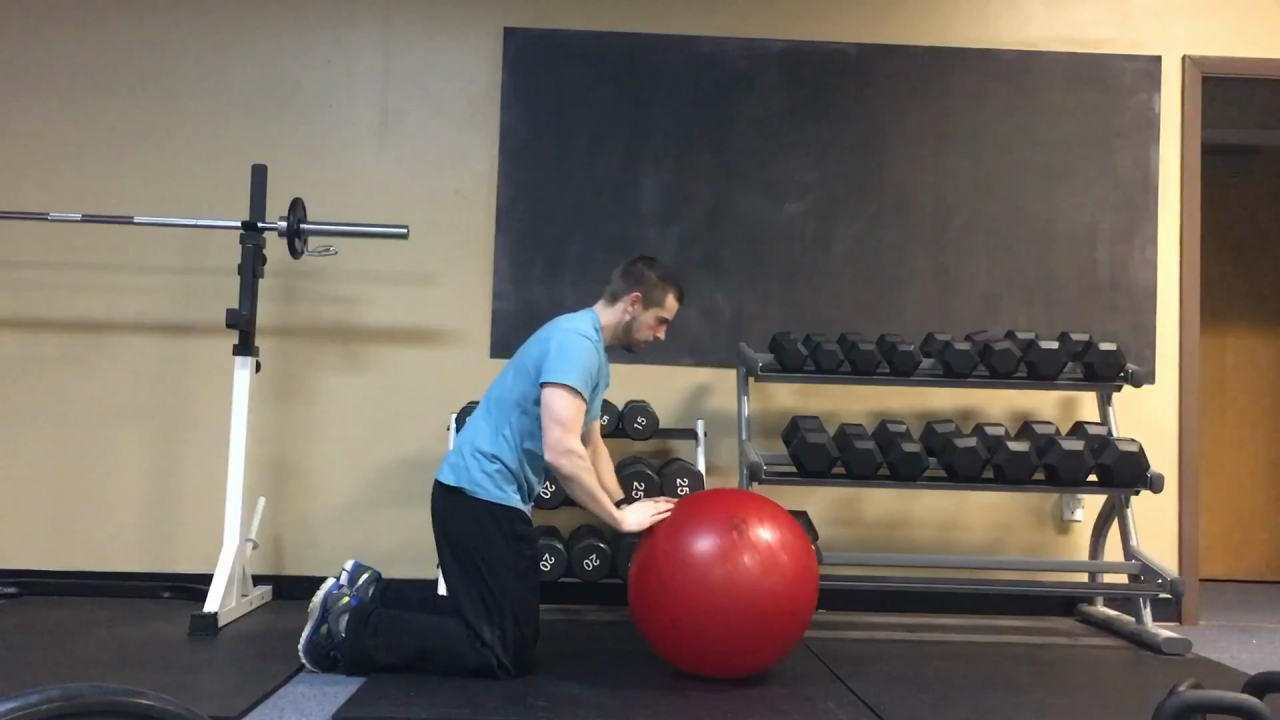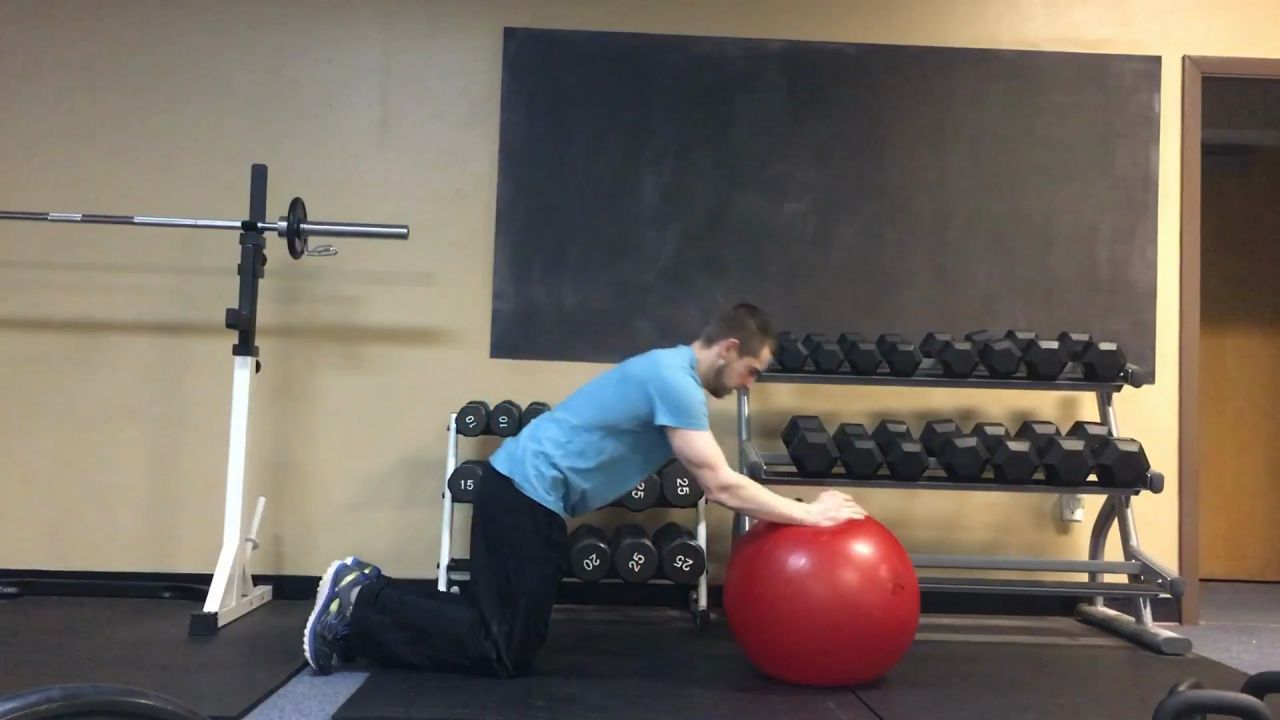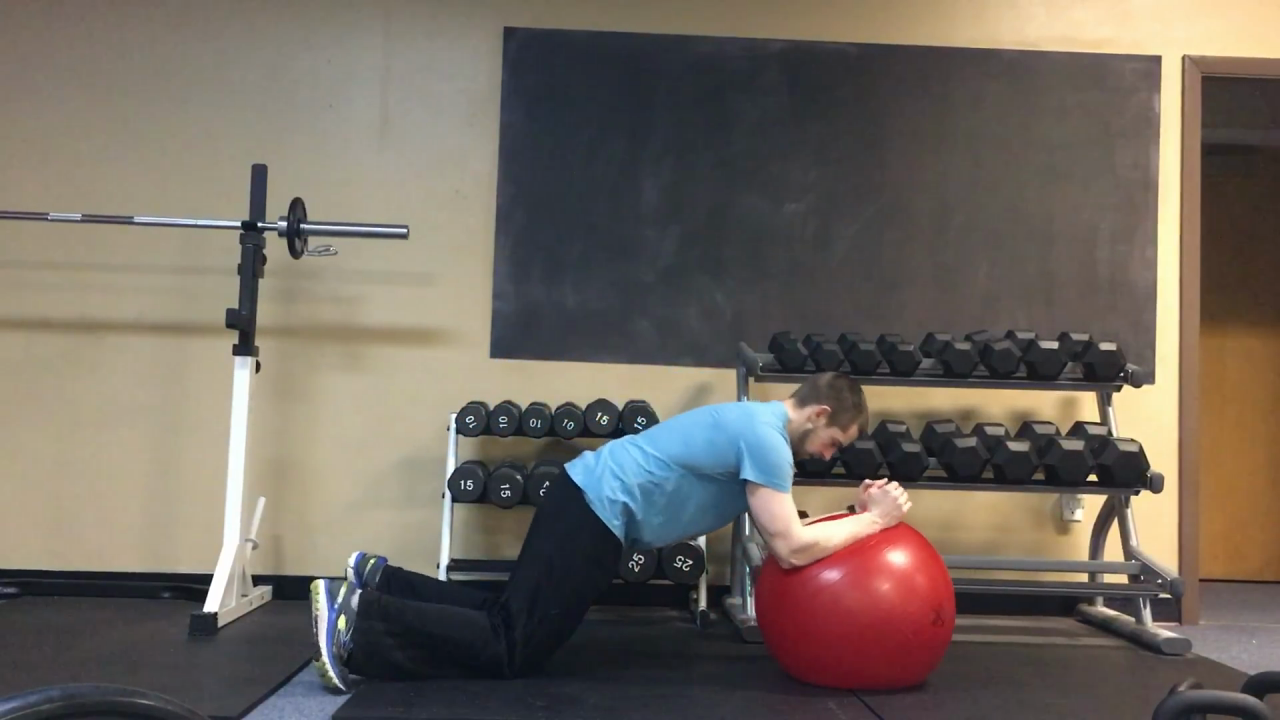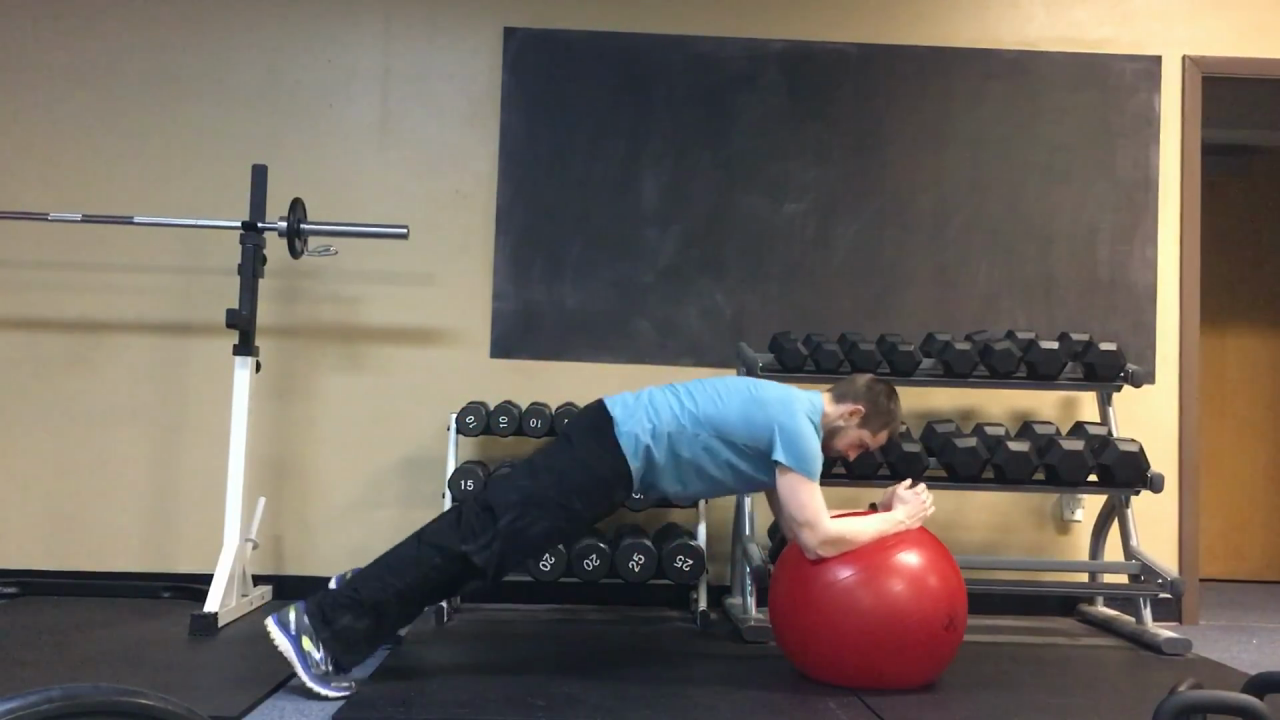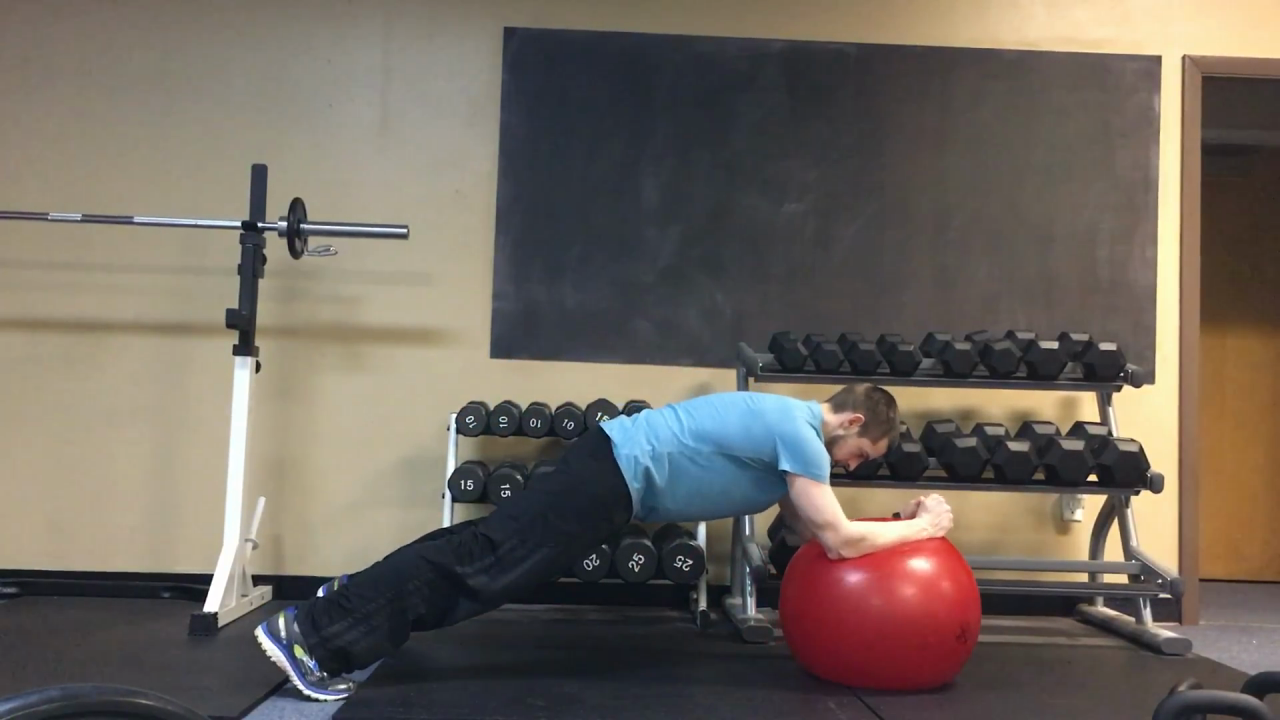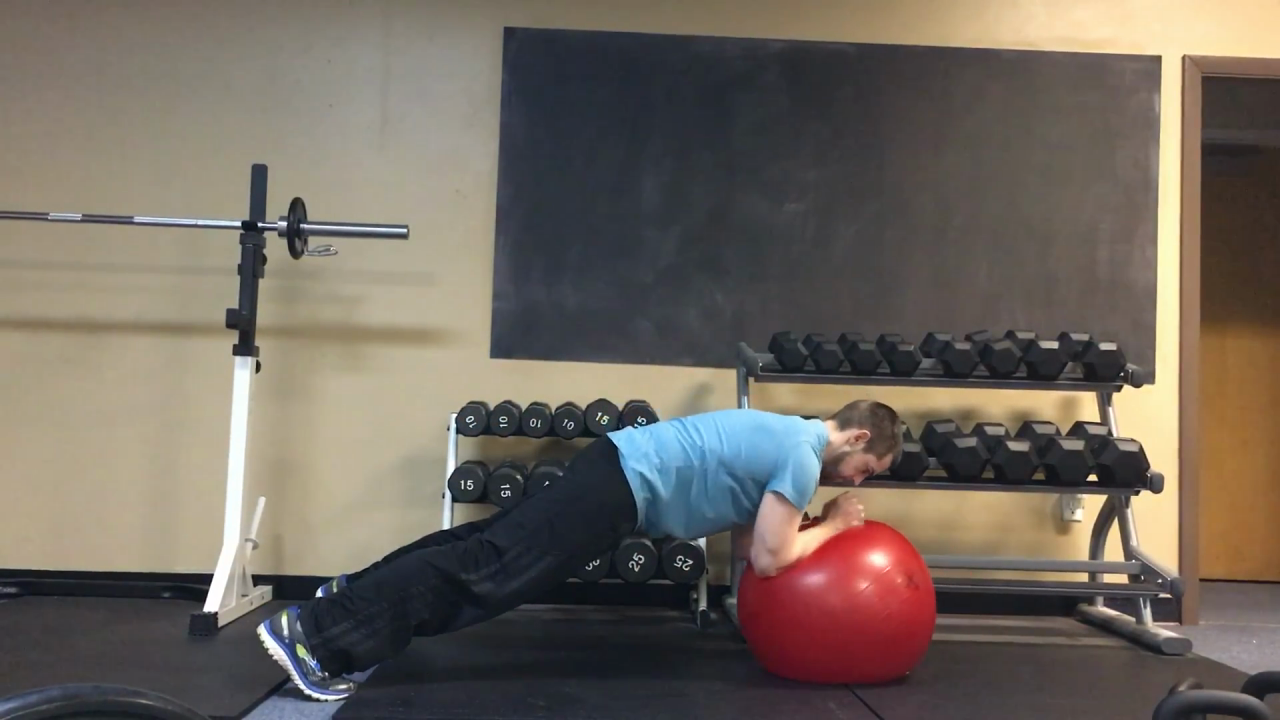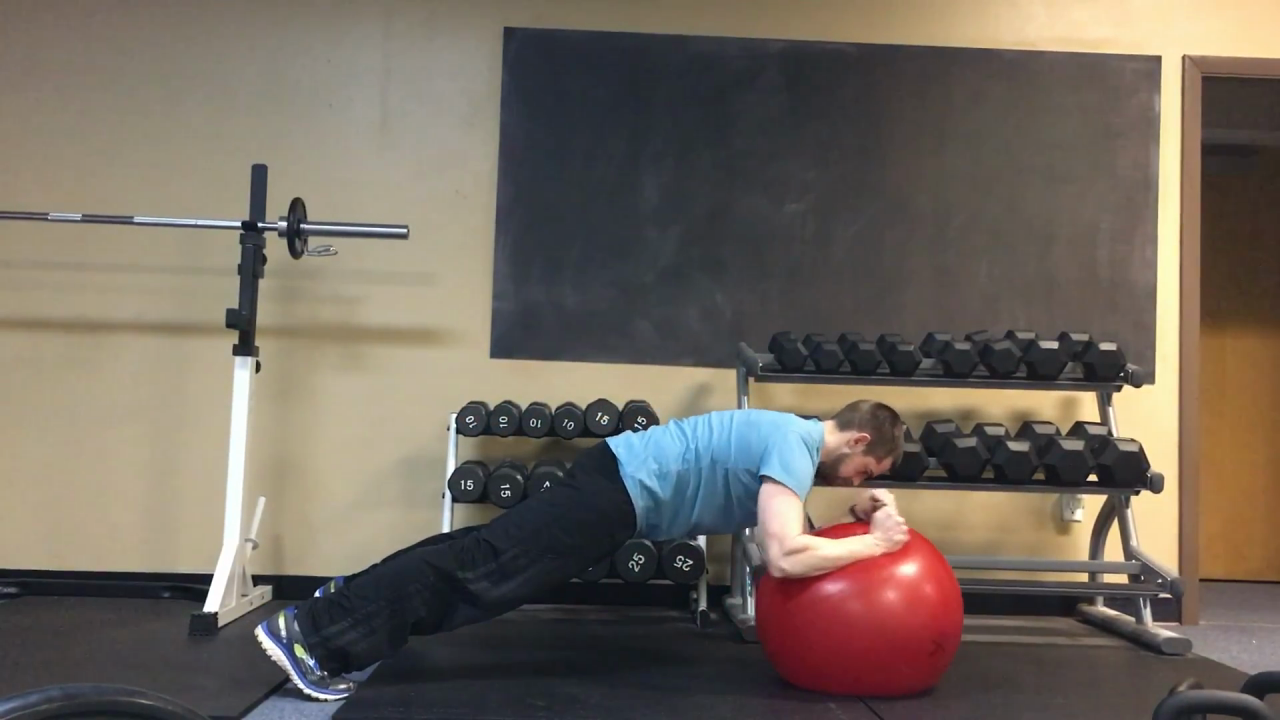
dt=0.7s
person 1, frame 1
left shoulder: (589, 348)
right shoulder: (576, 342)
left elbow: (591, 447)
right elbow: (562, 454)
left wrist: (625, 508)
right wrist: (619, 520)
left hip: (482, 495)
right hip: (480, 497)
left knee: (492, 625)
right knee: (506, 653)
left ankle: (370, 595)
right ankle: (350, 626)
person 1, frame 2
left shoulder: (674, 376)
right shoulder: (674, 380)
left elbow: (719, 484)
right elbow: (720, 487)
left wrist: (802, 507)
right wrist: (812, 514)
left hip: (520, 487)
right hip: (527, 492)
left knee: (501, 628)
right knee: (504, 651)
left ankle: (363, 591)
right ankle: (355, 611)
person 1, frame 3
left shoulder: (756, 423)
right shoulder: (766, 437)
left elbow: (783, 533)
right elbow: (790, 548)
left wrist: (856, 512)
right wrist: (873, 521)
left hip: (585, 497)
right hip: (595, 511)
left knee: (508, 622)
right knee: (512, 647)
left ankle: (377, 586)
right ankle: (357, 624)
person 1, frame 4
left shoulder: (789, 413)
right shoulder: (799, 424)
left elbow: (795, 526)
right elbow: (816, 540)
left wrist: (878, 513)
right wrist: (896, 520)
left hip: (613, 437)
right hip: (617, 447)
left knee: (489, 527)
right knee: (484, 537)
left ankle: (349, 603)
right ankle: (319, 626)
person 1, frame 5
left shoulder: (789, 425)
right shoulder: (801, 433)
left elbow: (810, 530)
right elbow: (839, 542)
left wrist: (900, 521)
right wrist: (922, 528)
left hip: (611, 465)
right hip: (615, 475)
left knee: (482, 550)
right knee: (482, 566)
left ankle: (348, 601)
right ankle: (310, 635)
person 1, frame 6
left shoulder: (788, 438)
right shoulder: (803, 456)
left elbow: (748, 533)
right elbow: (770, 561)
left wrist: (814, 521)
right wrist: (832, 526)
left hip: (614, 470)
right hip: (618, 488)
left knee: (485, 548)
right knee: (483, 572)
left ankle: (350, 594)
right ankle: (310, 632)
person 1, frame 7
left shoulder: (790, 437)
right shoulder: (794, 450)
left elbow: (785, 534)
right elbow: (784, 557)
left wrist: (862, 514)
right wrist: (875, 545)
left hip: (616, 480)
right hip: (617, 494)
left knee: (481, 555)
right knee: (479, 571)
left ankle: (347, 598)
right ankle: (307, 632)
